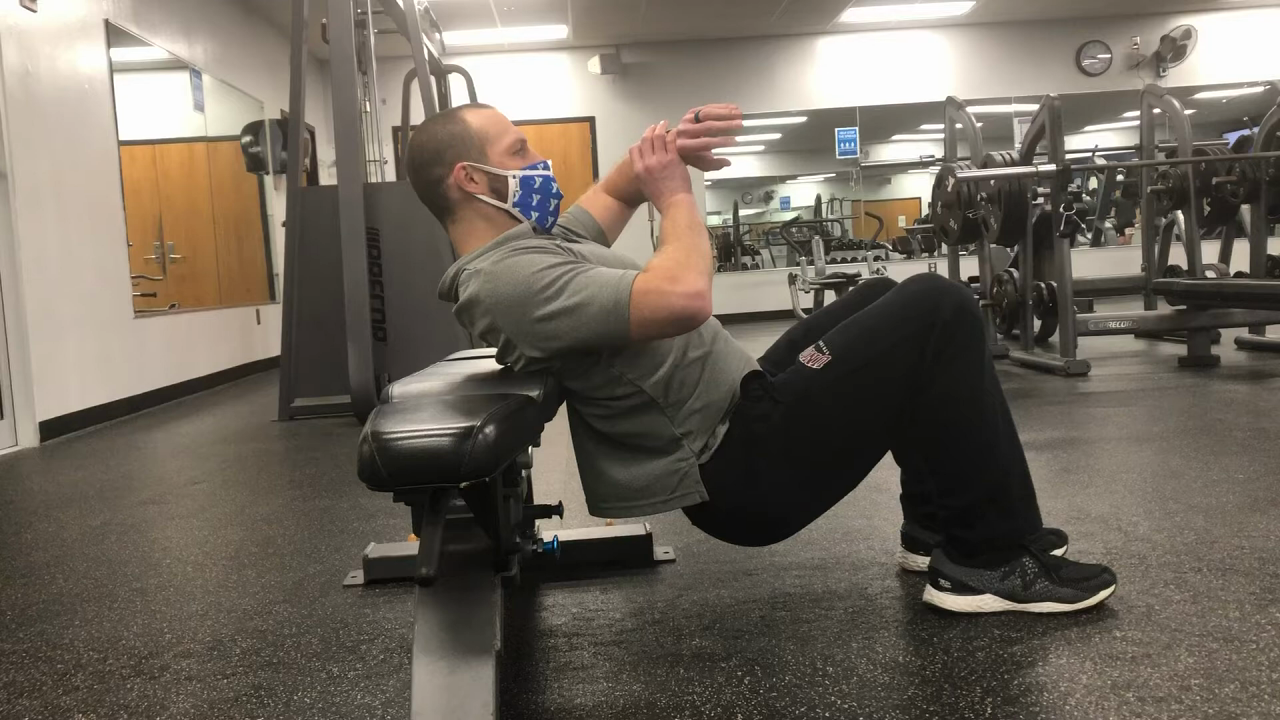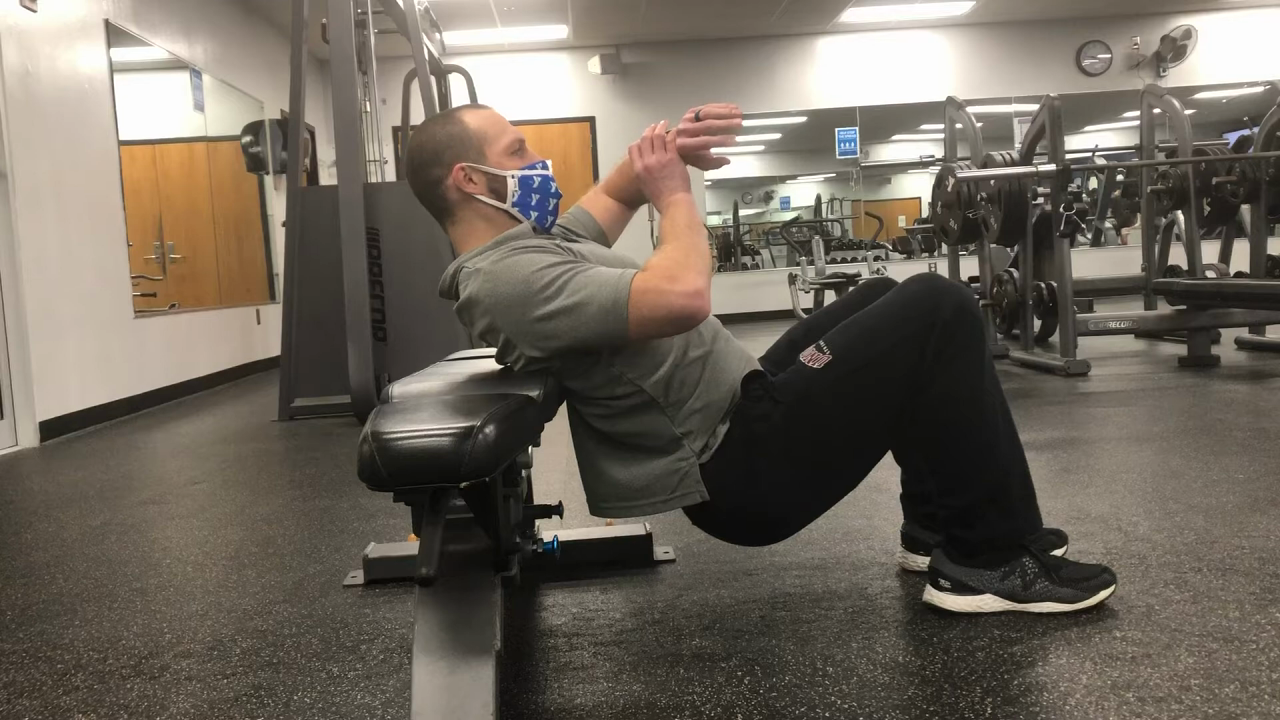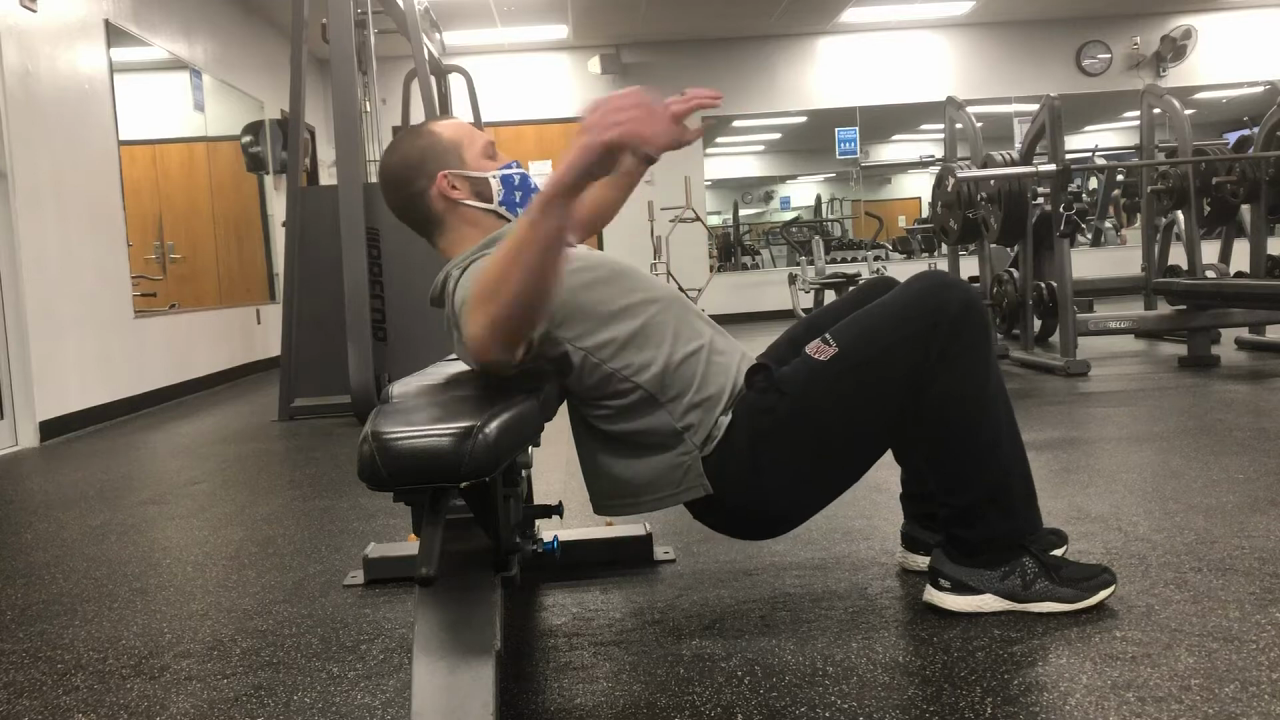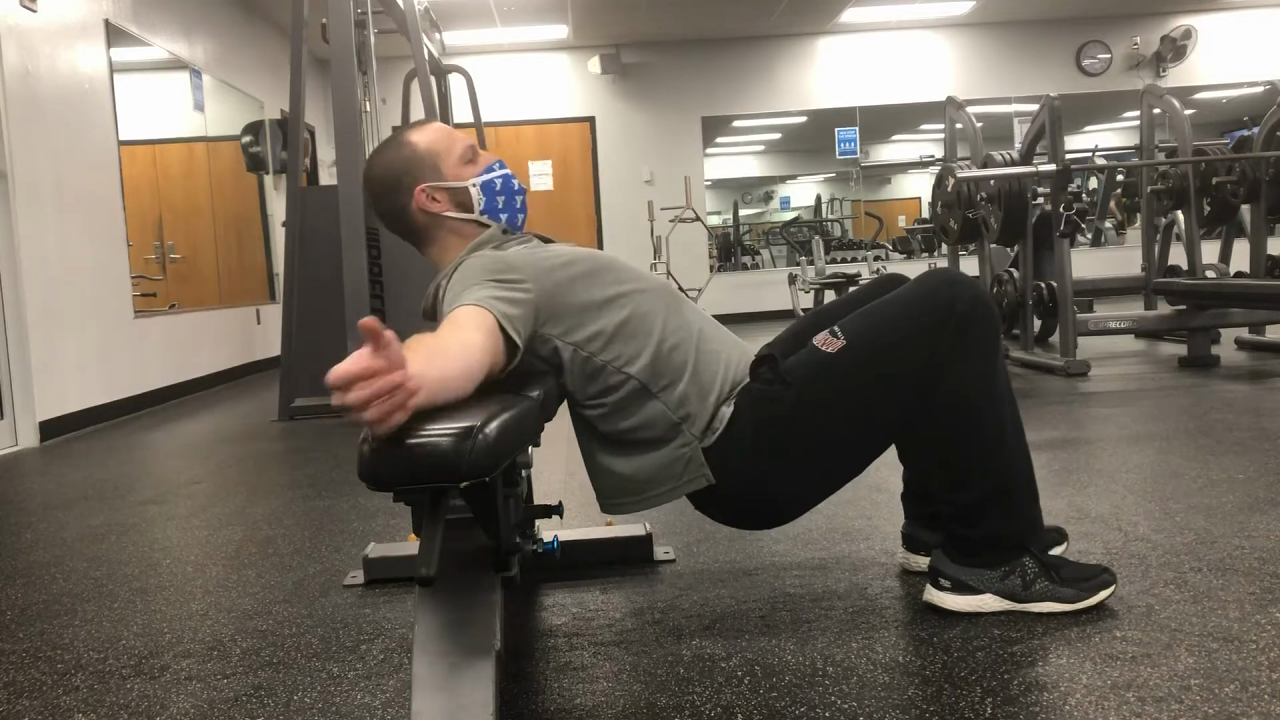
dt=0.5s
person 1, frame 1
left shoulder: (530, 244)
right shoulder: (512, 278)
left elbow: (616, 189)
right elbow: (683, 296)
left wrist: (672, 139)
right wrist: (676, 192)
left hip: (740, 412)
right hip: (744, 464)
left knee: (886, 298)
right knee: (937, 310)
left ankle: (935, 526)
right ankle: (989, 561)
person 1, frame 2
left shoulder: (531, 242)
right shoulder: (510, 278)
left elbow: (618, 190)
right elbow: (683, 296)
left wrist: (671, 144)
right wrist: (675, 192)
left hip: (741, 412)
right hip: (743, 464)
left knee: (889, 299)
right knee: (937, 310)
left ankle: (937, 526)
right ankle: (991, 559)
person 1, frame 3
left shoulder: (512, 253)
right shoulder: (493, 273)
left elbow: (566, 220)
right elbow: (494, 339)
left wrist: (643, 149)
right wrist: (575, 168)
left hip: (744, 411)
right hip: (749, 457)
left knee: (890, 298)
right knee: (943, 309)
left ankle: (938, 525)
right ankle: (987, 561)
person 1, frame 4
left shoulder: (499, 254)
right shoulder: (486, 277)
right elbow: (464, 342)
right wrist: (403, 378)
left hip: (744, 402)
right hip: (748, 448)
left knee: (899, 298)
right knee: (950, 307)
left ankle: (939, 527)
right ankle: (988, 561)
